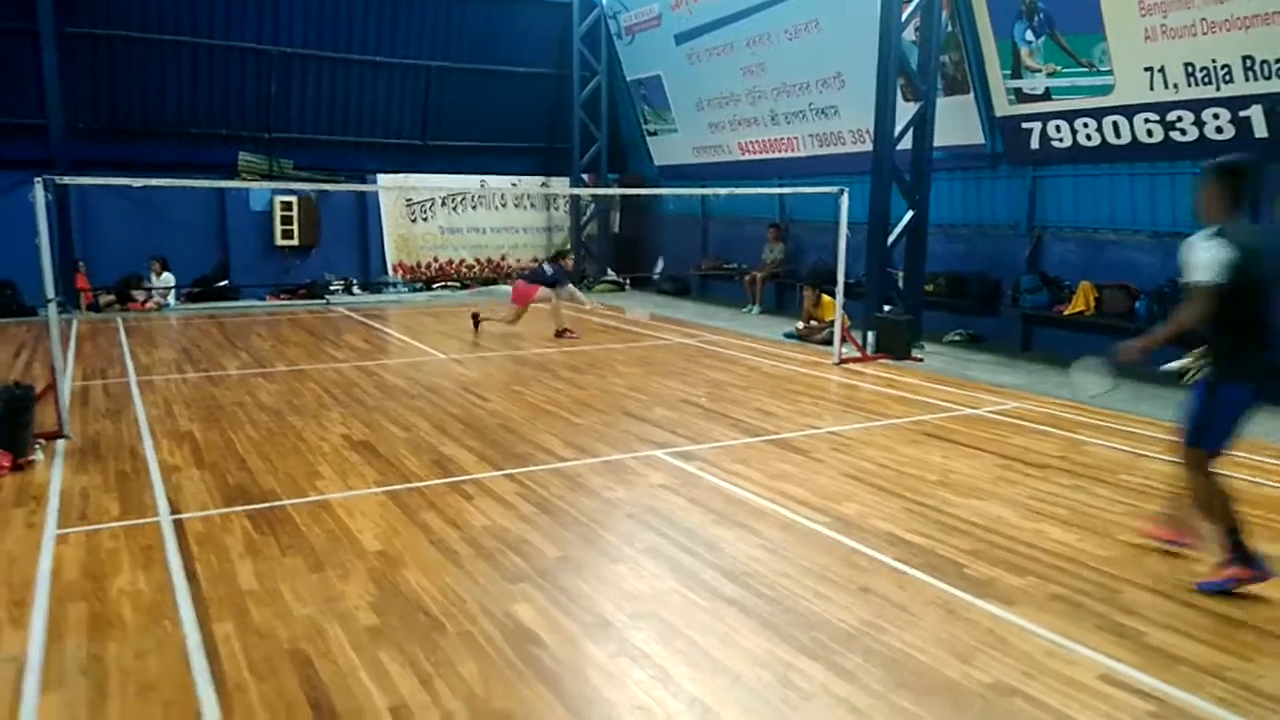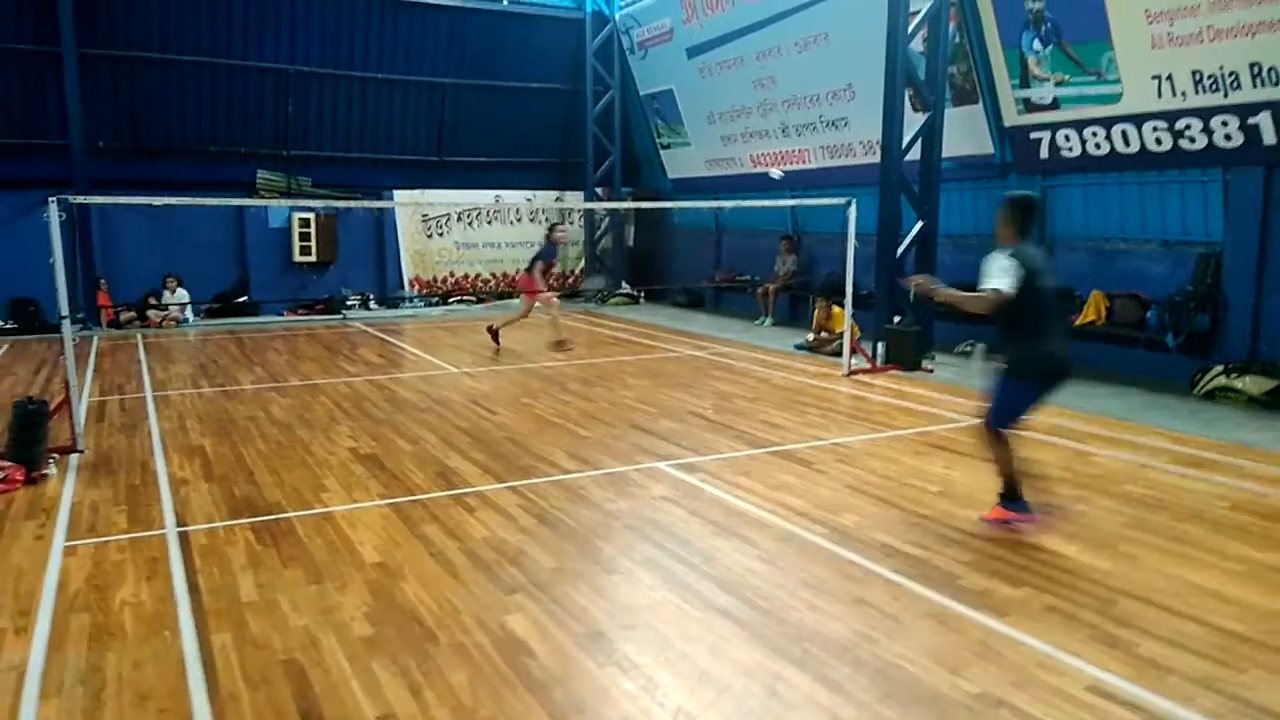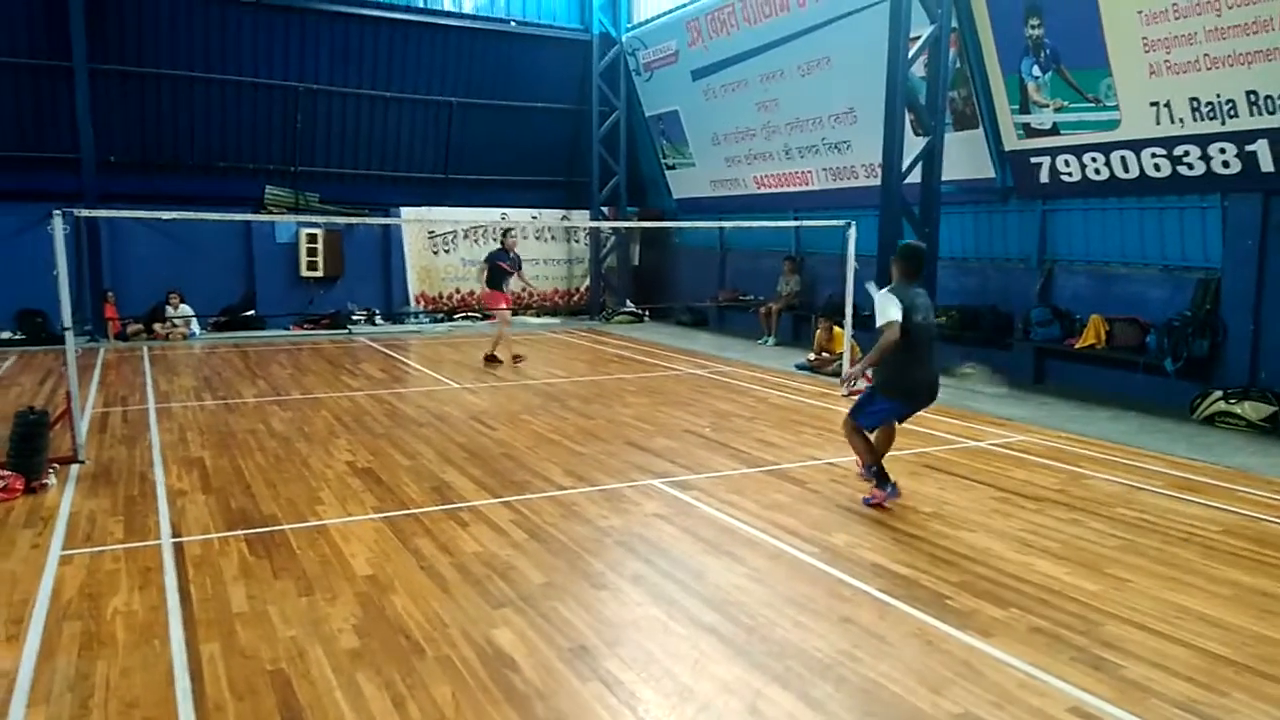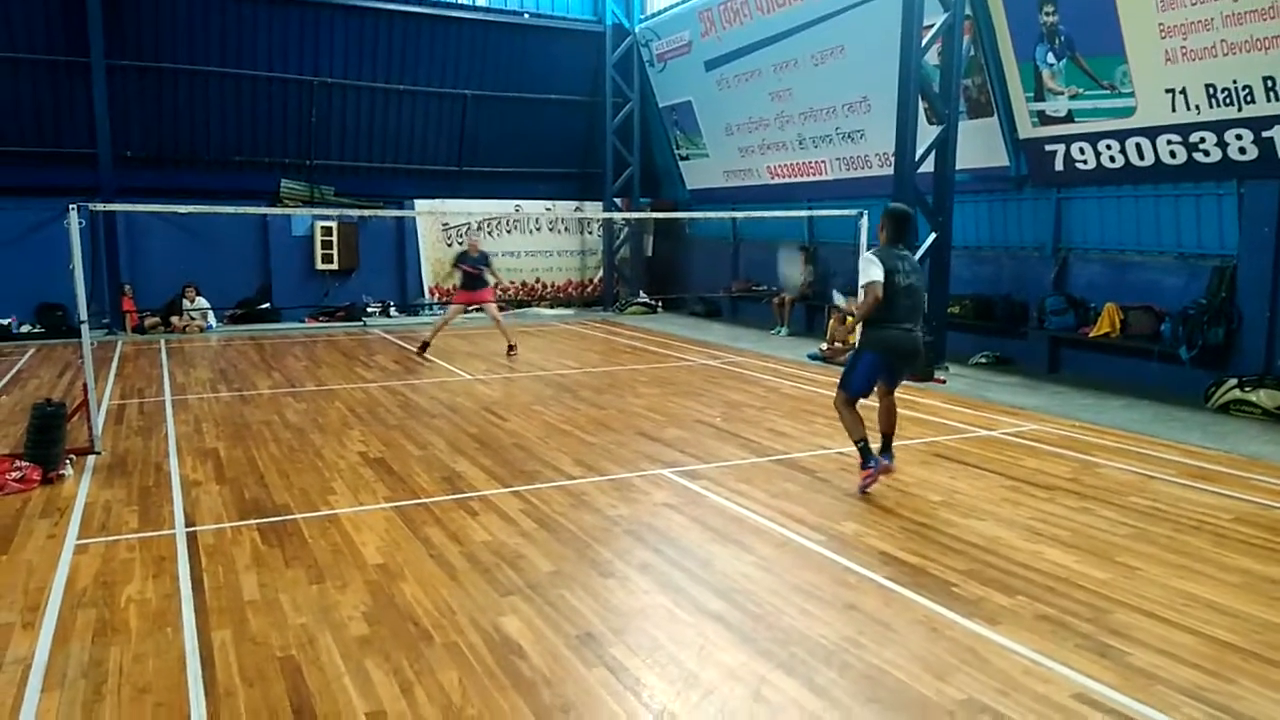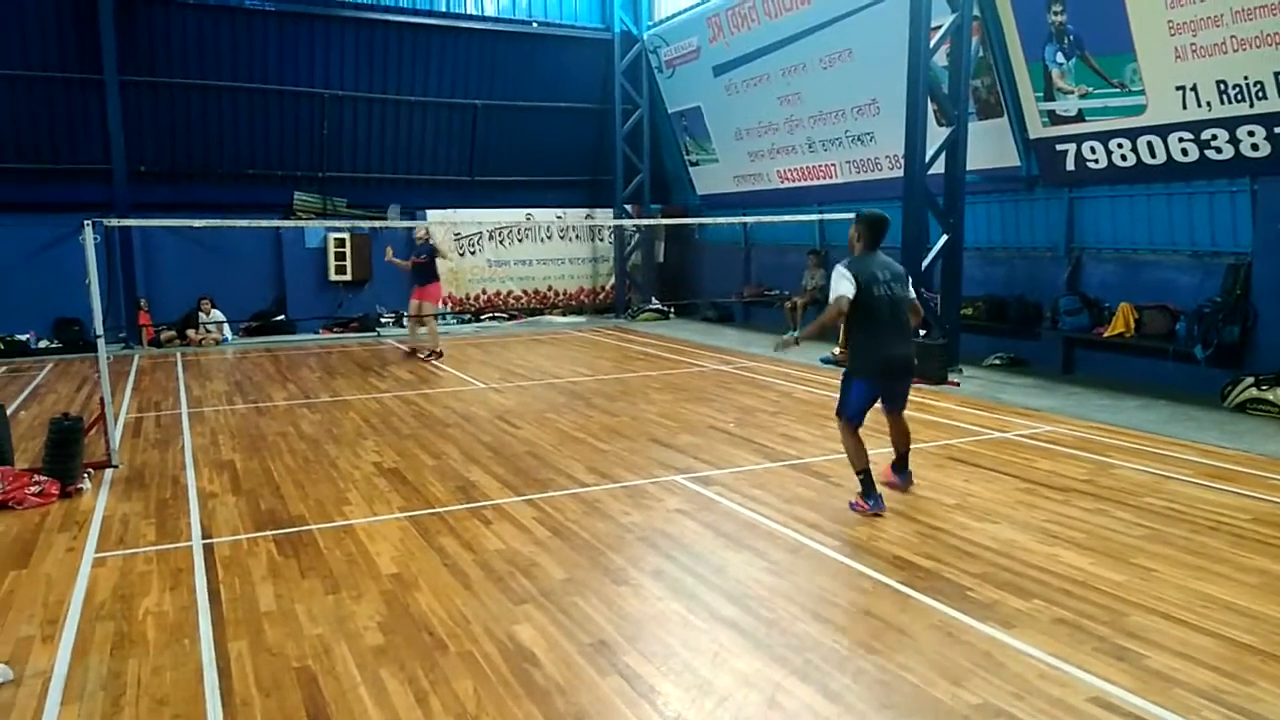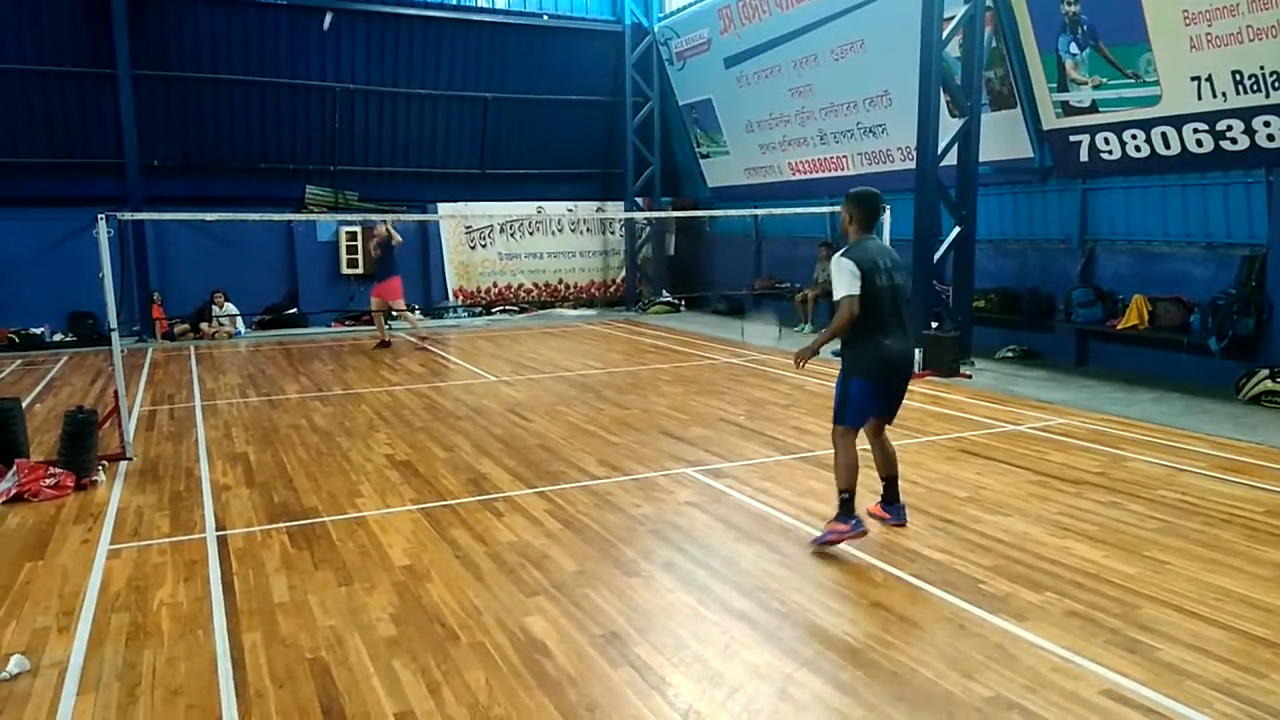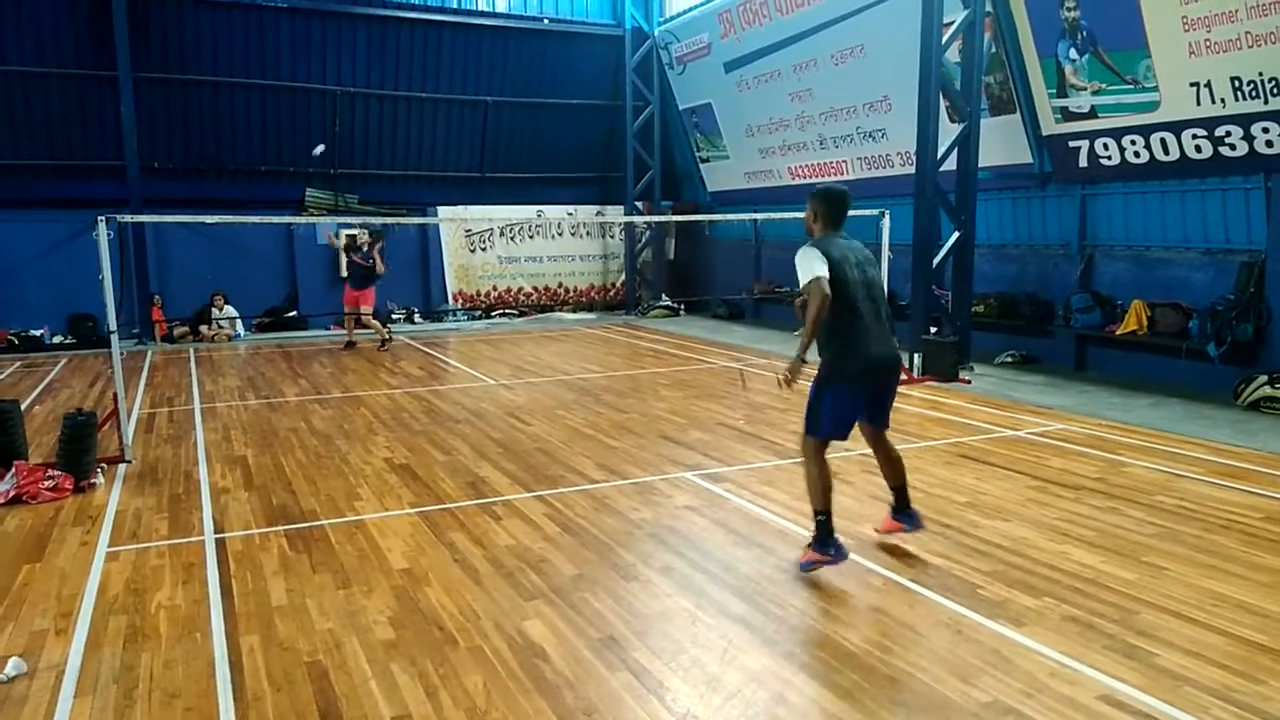
dt=0.4s
person 1, frame 1
left shoulder: (1208, 244)
right shoulder: (1253, 237)
left elbow: (1198, 309)
left wrist: (1146, 344)
left hip: (1234, 368)
right hip: (1255, 363)
left knee: (1194, 459)
right knee: (1191, 443)
left ankle: (1243, 562)
right ankle: (1179, 523)
person 1, frame 2
left shoulder: (1002, 260)
right shoulder: (1035, 257)
left elbow: (986, 305)
left wrist: (937, 289)
left hip: (1028, 362)
right hip: (1052, 359)
left knee: (992, 430)
right knee: (996, 426)
left ankle: (1019, 503)
right ankle: (1011, 503)
person 1, frame 3
left shoulder: (888, 296)
right shoulder: (923, 298)
left elbow: (892, 335)
left wrist: (861, 366)
left hip: (896, 384)
right hip: (927, 388)
left knee: (853, 426)
right knee: (887, 417)
left ankle: (884, 485)
right ankle: (874, 467)
person 1, frame 4
left shoulder: (873, 258)
right shoulder: (912, 263)
left elbow: (875, 295)
left wrist: (852, 322)
right wrist: (858, 307)
left hip: (880, 342)
right hip: (911, 344)
left knee: (844, 401)
right knee: (885, 392)
left ankle: (869, 459)
right ankle: (884, 453)
person 1, frame 5
left shoulder: (847, 270)
right shoulder: (898, 270)
left elbow: (839, 309)
right elbow: (917, 313)
left wrist: (800, 336)
left hip: (868, 362)
right hip: (903, 359)
left knee: (848, 426)
right knee: (895, 414)
left ankle: (869, 495)
right ankle: (902, 472)
person 1, frame 6
left shoulder: (846, 259)
right shoulder: (891, 255)
left elbow: (849, 312)
left wrist: (815, 345)
left hip: (866, 359)
right hip: (900, 355)
left knee: (844, 433)
right knee: (875, 429)
left ankle: (846, 516)
right ankle: (891, 505)
person 1, frame 7
left shoulder: (812, 251)
right shoulder: (861, 251)
left elbow: (821, 295)
left wrist: (799, 355)
left hip: (846, 363)
right hip: (884, 360)
left knee: (812, 448)
right knee: (877, 438)
left ankle: (825, 541)
right ankle: (903, 513)
